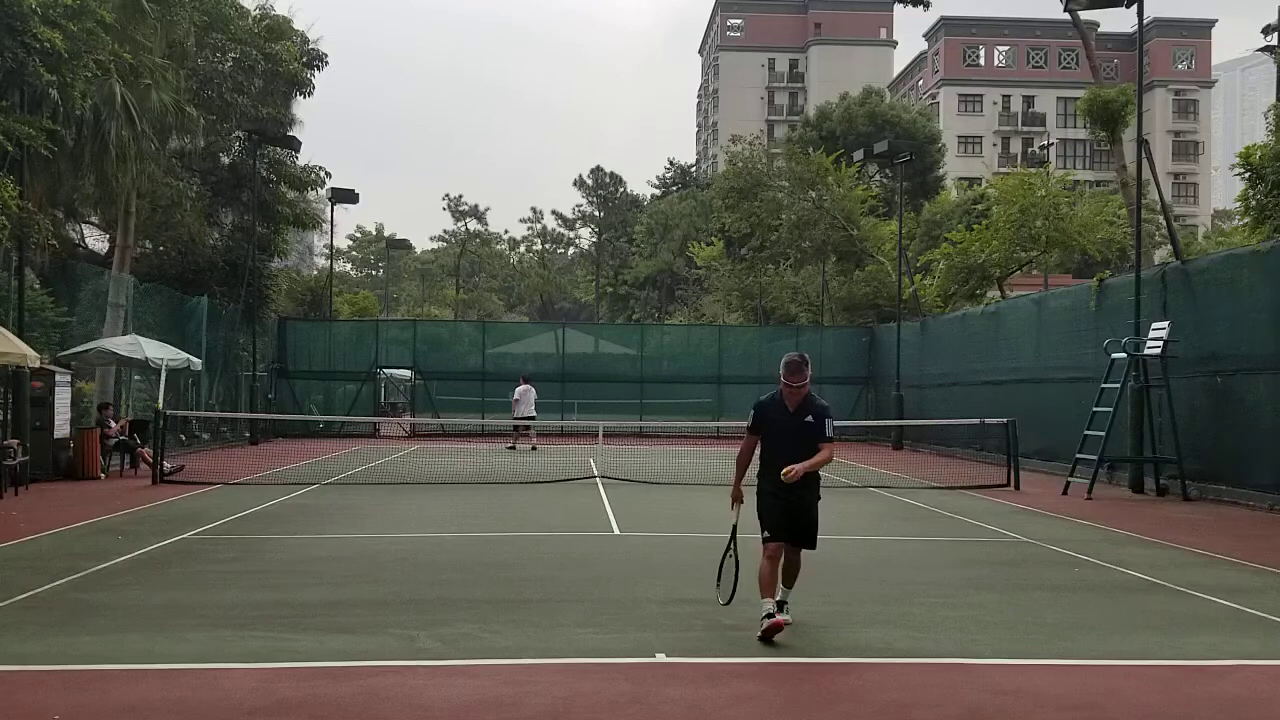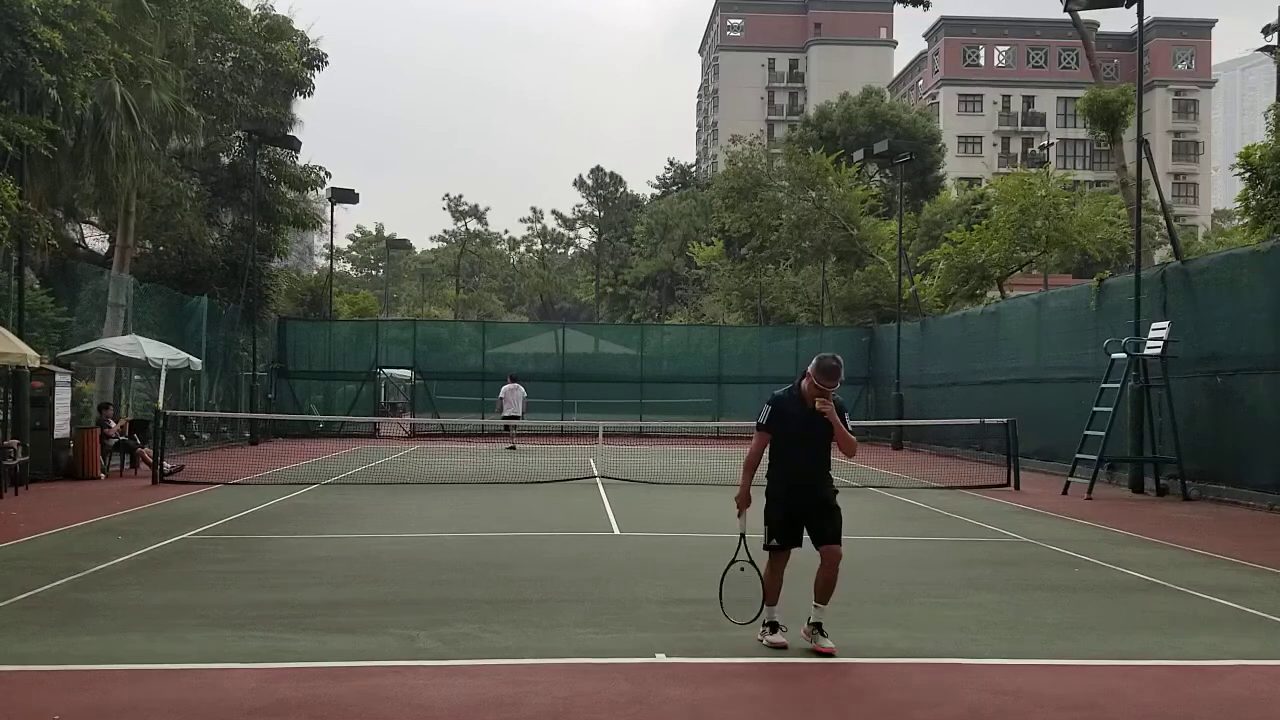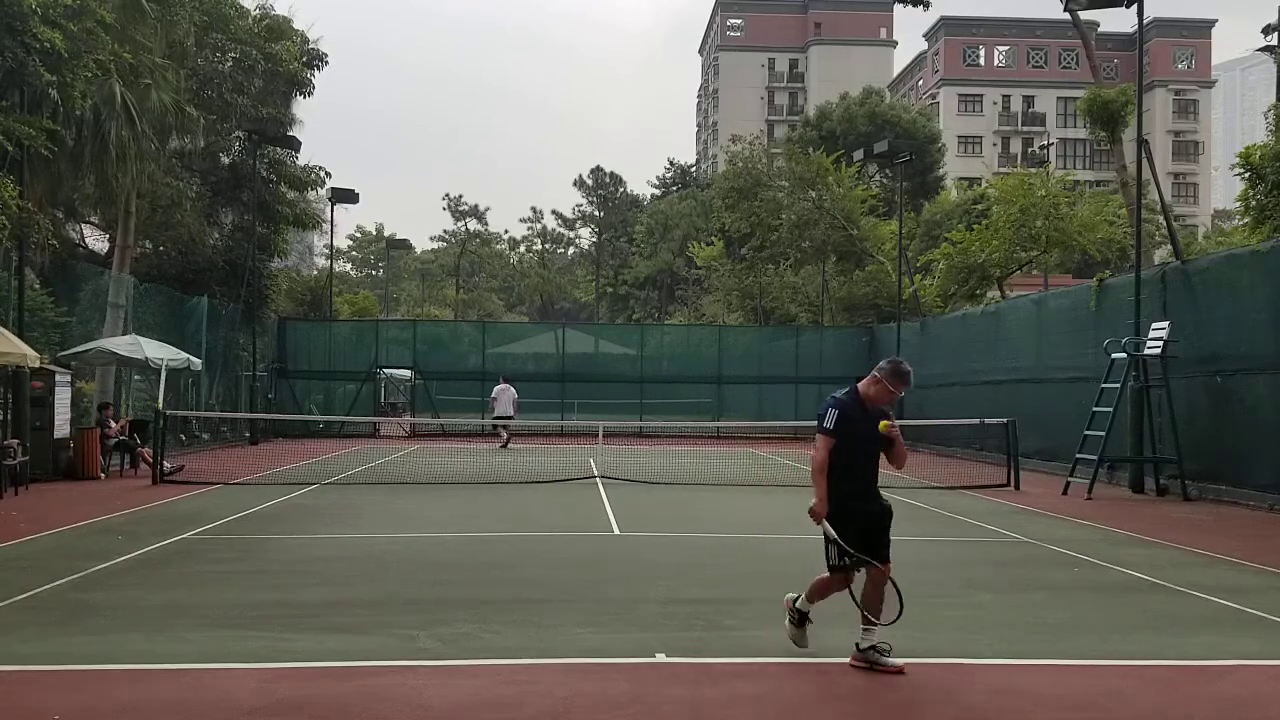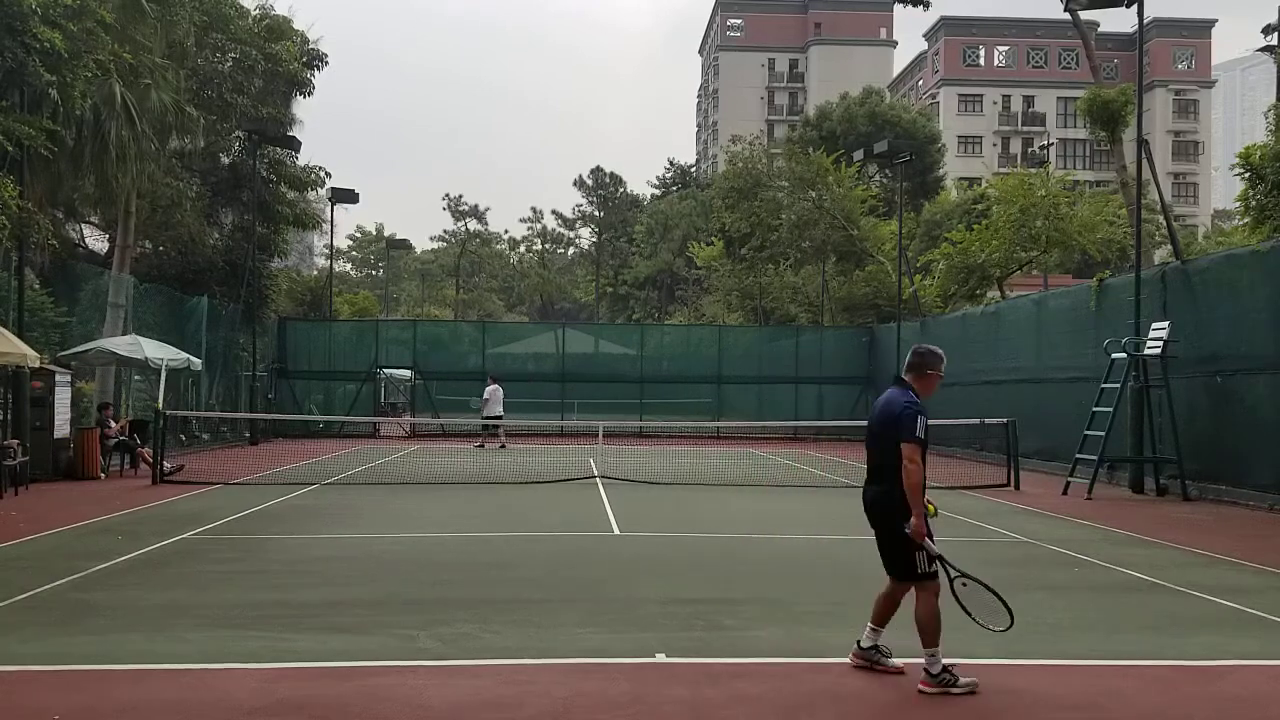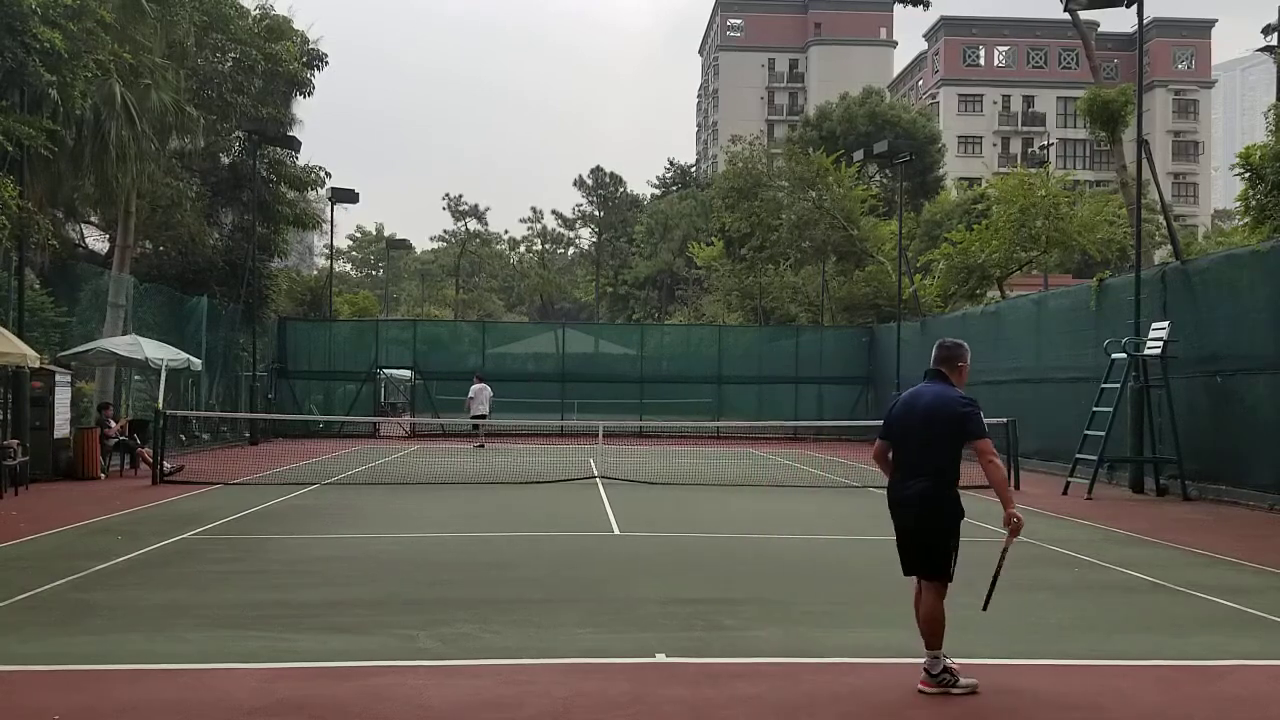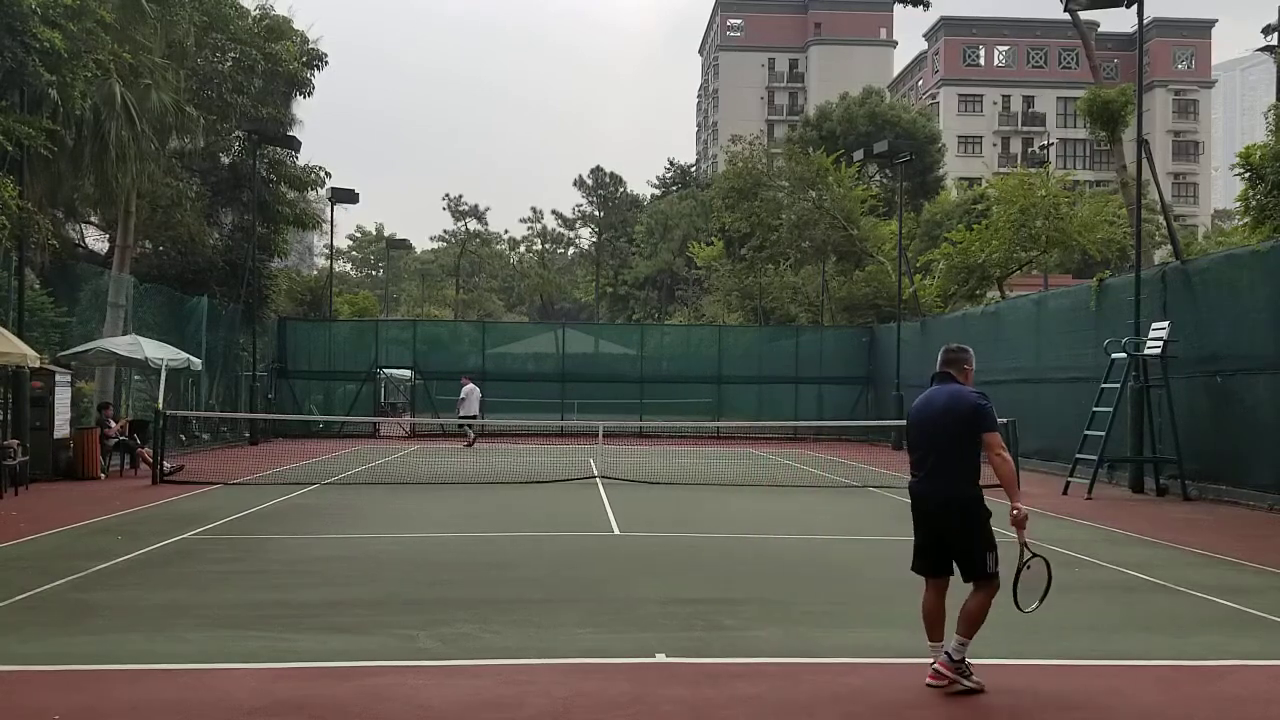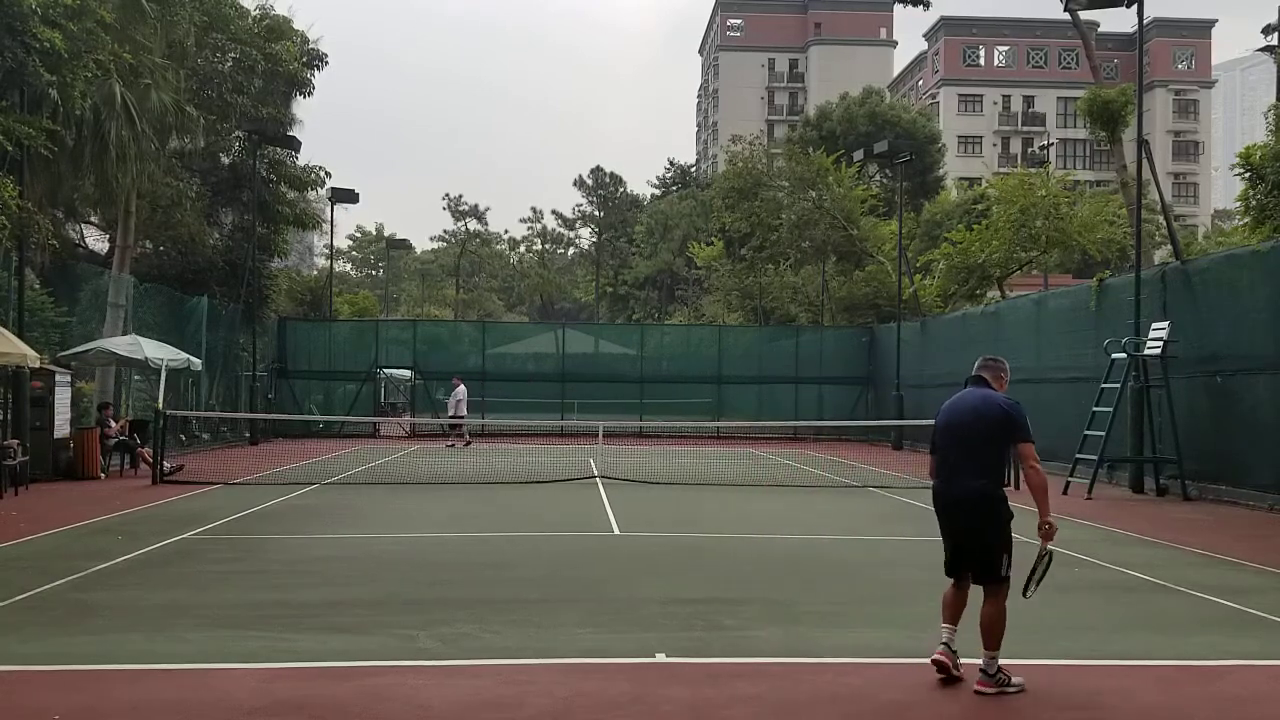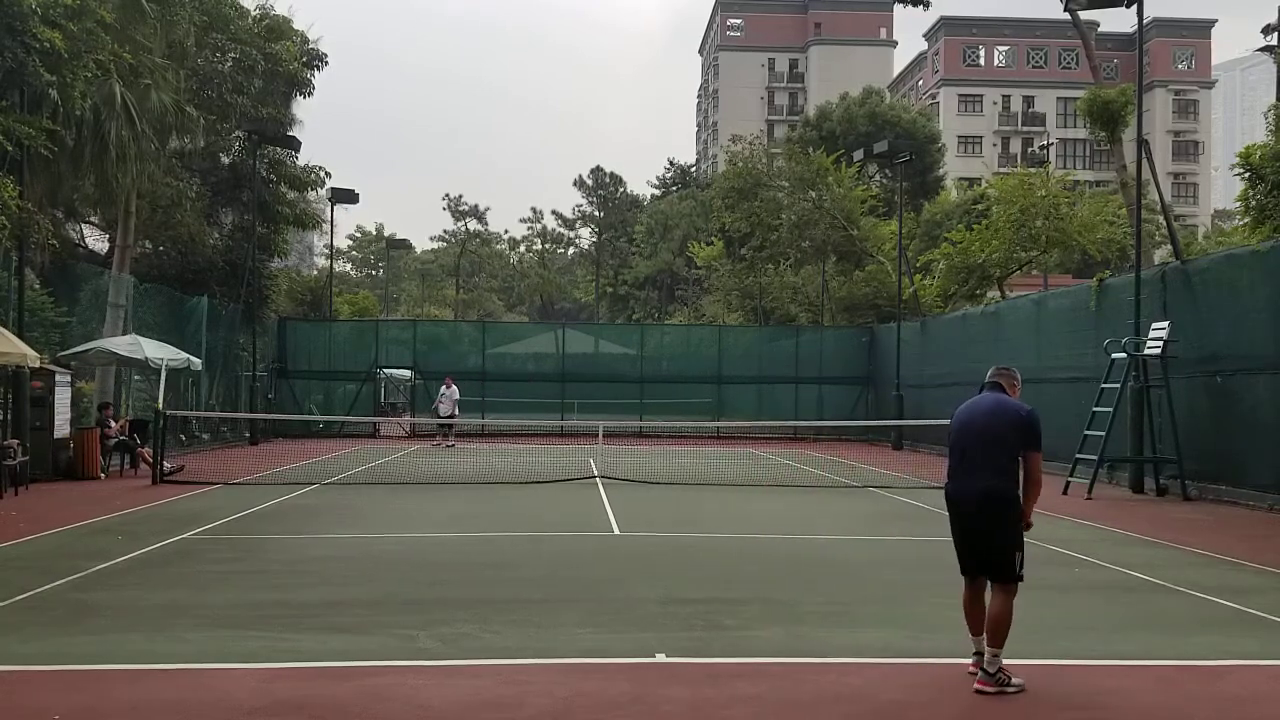
dt=0.4s
person 1, frame 1
left shoulder: (820, 410)
right shoulder: (764, 406)
left elbow: (827, 453)
right elbow: (748, 447)
left wrist: (802, 467)
right wrist: (737, 484)
left hip: (805, 493)
right hip: (771, 490)
left knee: (793, 551)
right knee: (772, 550)
left ankle: (782, 600)
right ankle: (768, 615)
person 1, frame 2
left shoulder: (835, 407)
right shoulder: (779, 401)
left elbow: (850, 450)
right elbow: (758, 446)
left wrist: (834, 420)
right wrist: (744, 487)
left hip: (820, 492)
right hip: (781, 493)
left knee: (832, 555)
right knee: (778, 557)
left ankle: (815, 624)
right ankle: (770, 622)
person 1, frame 3
left shoulder: (882, 415)
right shoulder: (840, 404)
left elbow: (898, 462)
right elbow: (821, 451)
left wrist: (896, 438)
right wrist: (820, 497)
left hip: (871, 503)
right hip: (839, 503)
left knee: (879, 571)
right knee: (842, 576)
left ankle: (867, 646)
right ankle: (799, 606)
person 1, frame 4
left shoulder: (889, 400)
right shoulder: (910, 408)
right elbow: (910, 463)
left wrist: (917, 497)
right wrist: (917, 514)
left hip: (881, 501)
right hip: (895, 507)
left knee: (901, 579)
right knee: (927, 585)
left ankle: (867, 646)
right ankle: (934, 672)
person 1, frame 5
left shoulder: (903, 399)
right shoulder: (960, 404)
left elbow: (879, 453)
right elbow: (989, 458)
right wrist: (1009, 507)
left hip: (901, 501)
right hip: (936, 503)
left knee: (923, 580)
right knee: (934, 588)
left ankle: (933, 658)
right ankle: (935, 672)
person 1, frame 6
left shoulder: (917, 405)
right shoulder: (973, 400)
right elbow: (997, 454)
right wrist: (1016, 501)
left hip: (923, 503)
right hip: (962, 504)
left knee: (935, 584)
right knee: (986, 583)
left ankle: (940, 663)
right ankle: (955, 657)
person 1, frame 7
left shoulder: (947, 406)
right shoulder: (1006, 406)
right elbow: (1031, 465)
right wrist: (1045, 513)
left hip: (946, 503)
right hip: (985, 504)
left knee: (959, 580)
right knee: (995, 589)
left ankle: (946, 646)
right ankle: (990, 673)
person 1, frame 8
left shoulder: (962, 410)
right shoulder: (1023, 413)
right elbow: (1033, 475)
right wrist: (1026, 511)
left hip: (959, 502)
right hip: (998, 503)
left knee: (973, 582)
right knee: (1004, 587)
left ankle: (980, 655)
right ankle: (990, 671)
